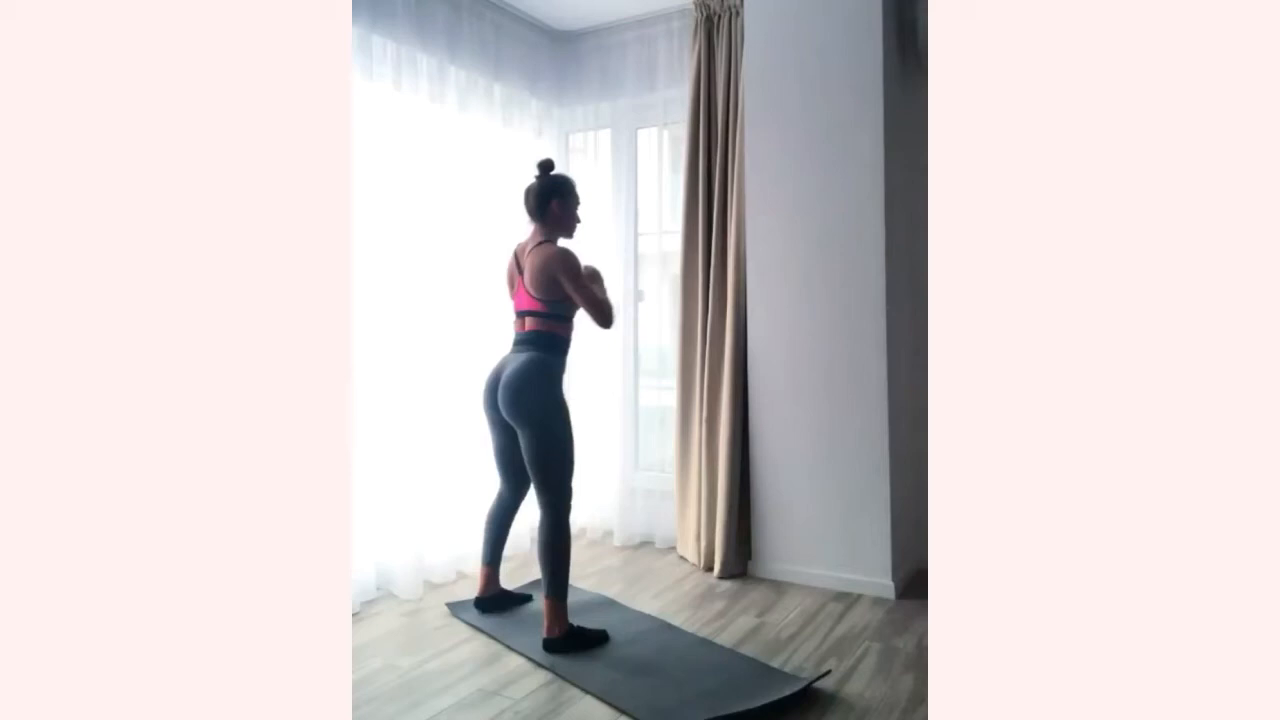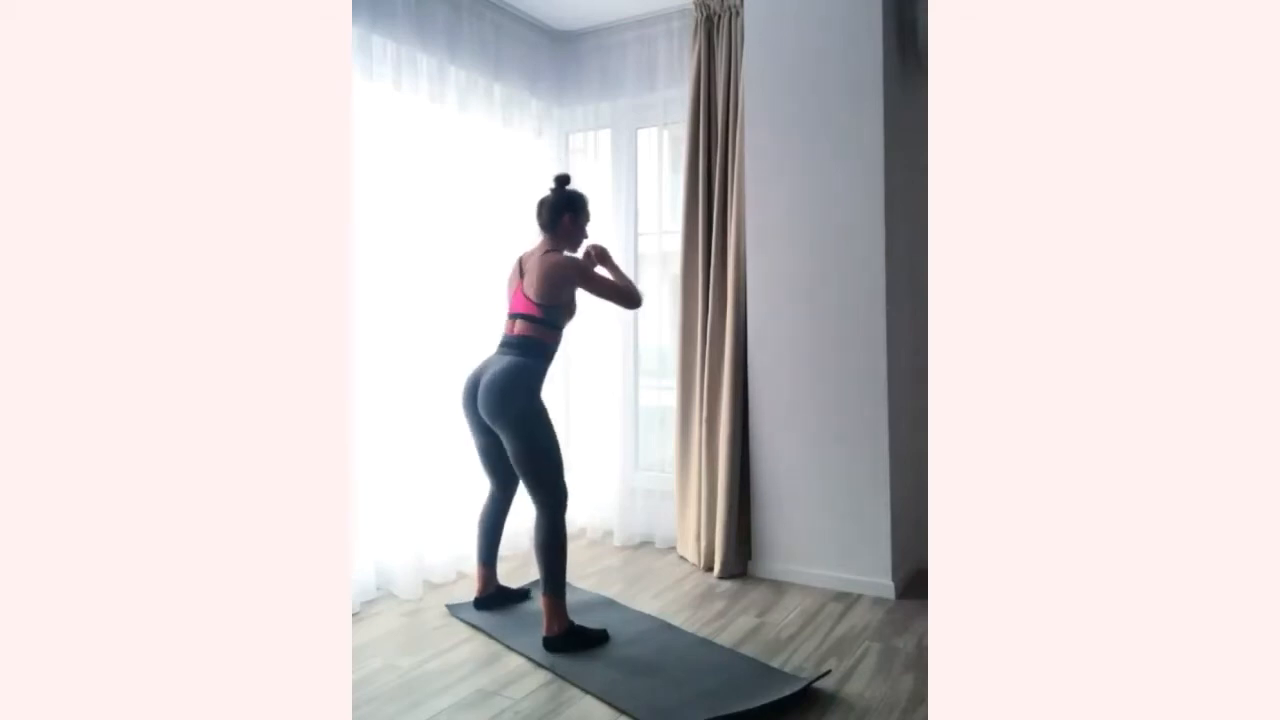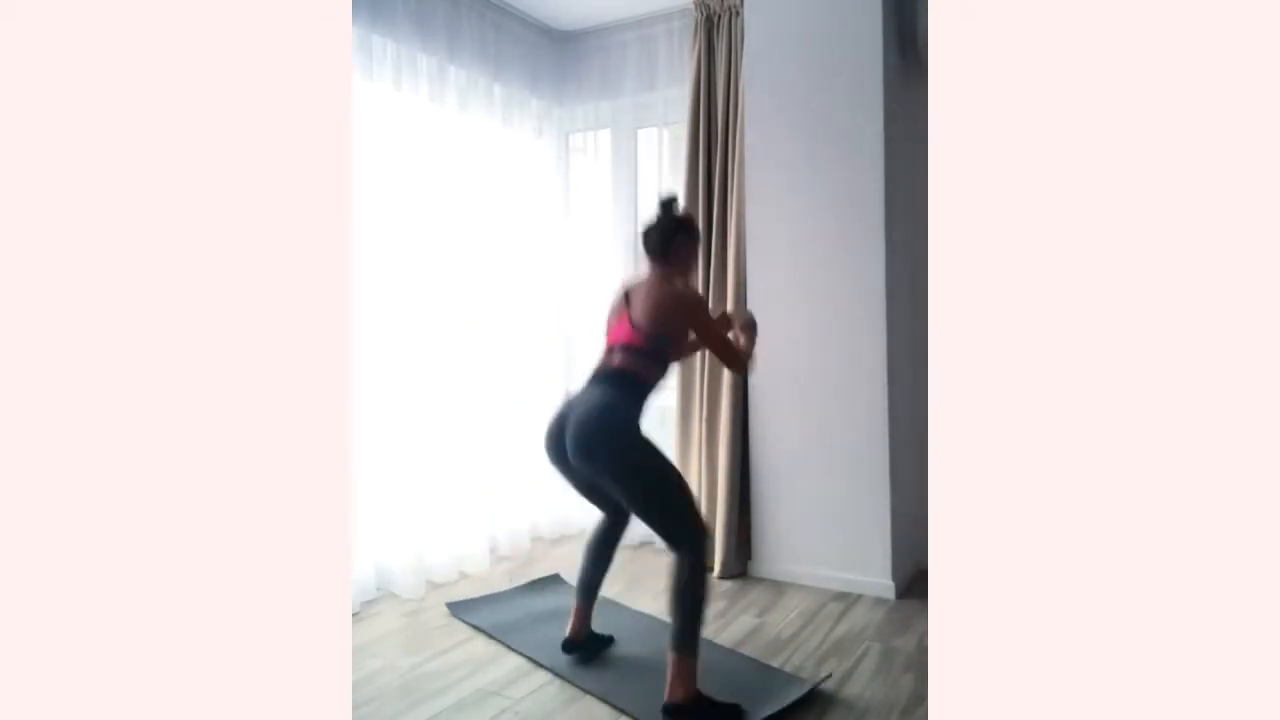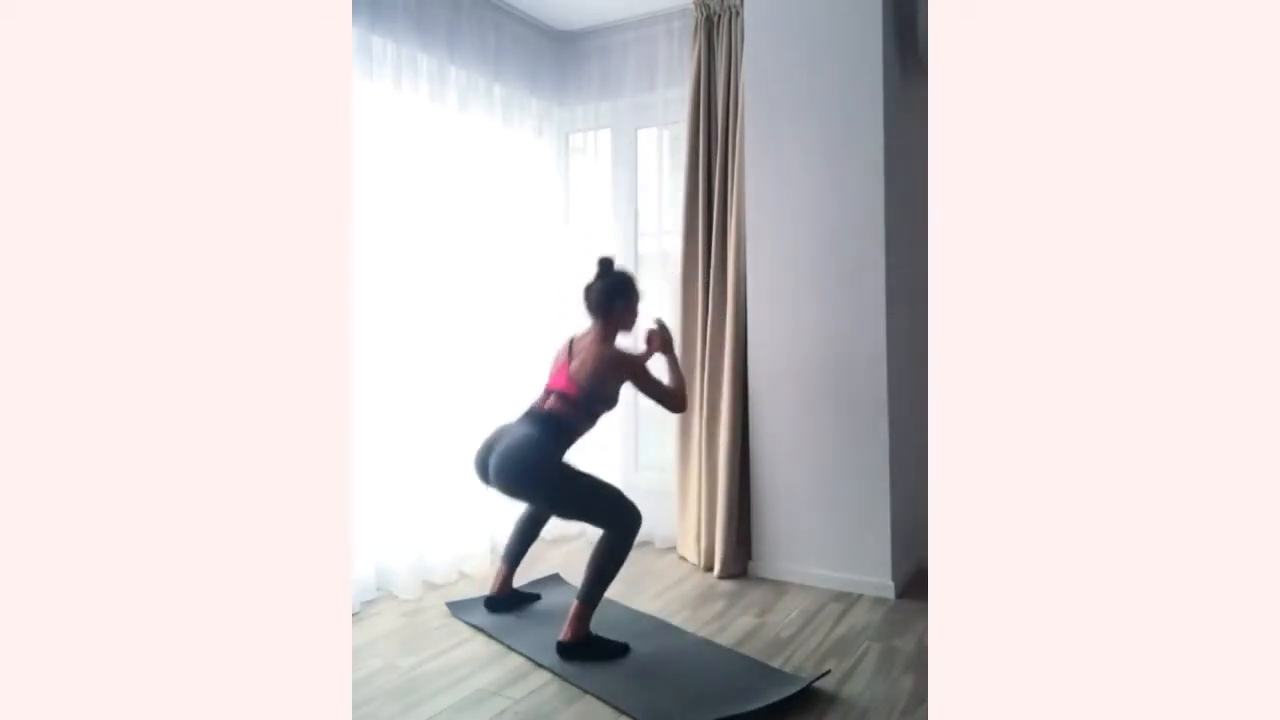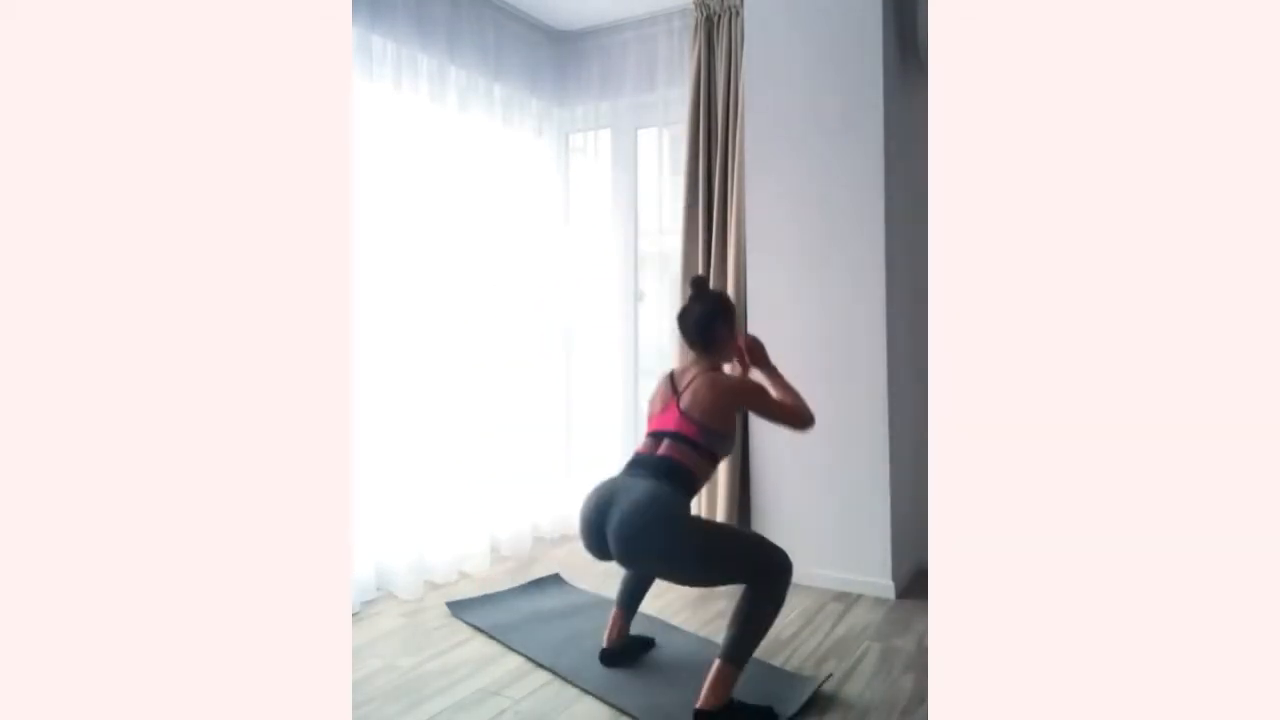
dt=1s
person 1, frame 1
left shoulder: (517, 256)
right shoulder: (558, 257)
right elbow: (604, 317)
left wrist: (579, 284)
right wrist: (596, 280)
left hip: (502, 377)
right hip: (534, 383)
left knee: (512, 489)
right knee: (555, 504)
left ankle: (488, 588)
right ankle: (557, 627)
person 1, frame 2
left shoulder: (523, 262)
right shoulder: (564, 265)
right elbow: (631, 299)
left wrist: (586, 268)
right wrist: (605, 263)
left hip: (479, 382)
right hip: (511, 390)
left knee: (502, 486)
right knee: (551, 503)
left ankle: (487, 587)
right ankle: (557, 627)
person 1, frame 3
left shoulder: (623, 298)
right shoulder: (680, 297)
right elbow: (737, 360)
left wrist: (700, 330)
right wrist: (743, 330)
left hip: (565, 425)
right hip: (605, 432)
left knee: (617, 514)
right knee: (693, 542)
left ankle: (579, 630)
person 1, frame 4
left shoulder: (573, 344)
right shoulder: (616, 358)
right elbow: (677, 402)
left wrist: (645, 356)
right wrist: (669, 354)
left hip: (494, 450)
right hip: (524, 462)
left knee: (545, 498)
right knee: (623, 519)
left ankle: (500, 589)
right ankle: (575, 633)
person 1, frame 5
left shoulder: (665, 384)
right shoulder: (734, 388)
right elbow: (802, 417)
right wrist: (763, 365)
left hip: (598, 513)
right hip: (646, 522)
right knee: (773, 569)
left ankle: (615, 639)
